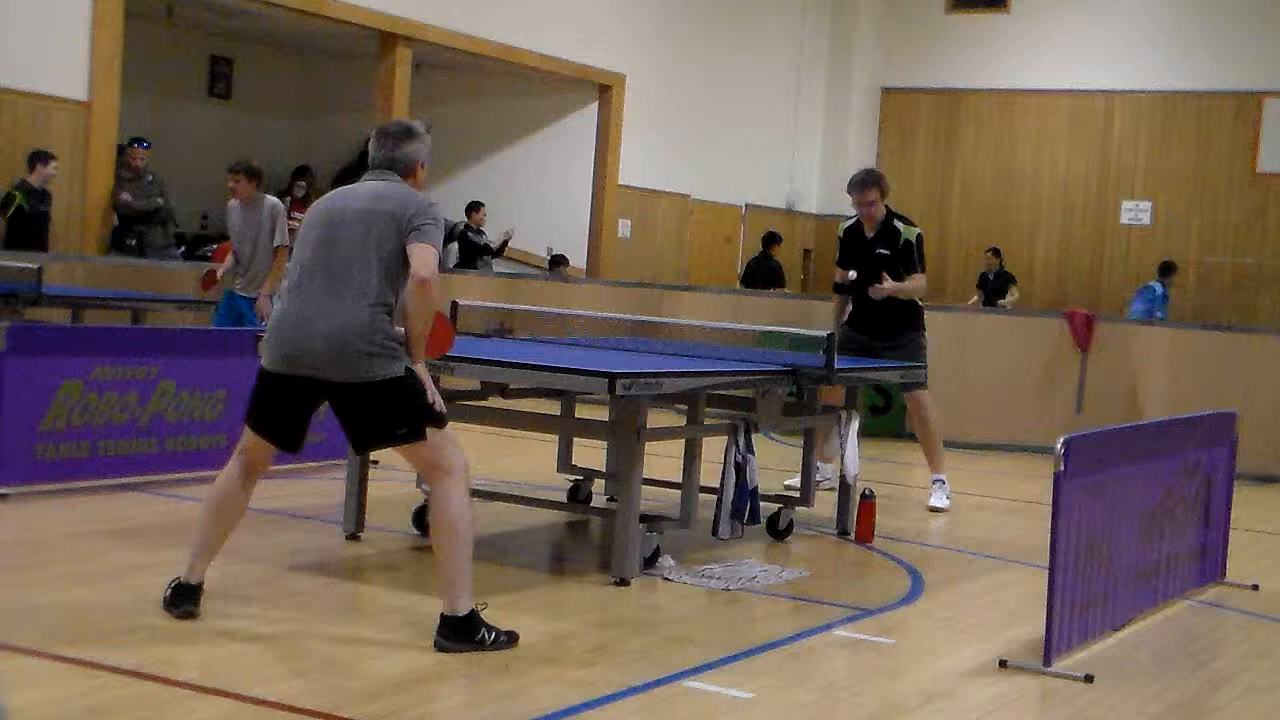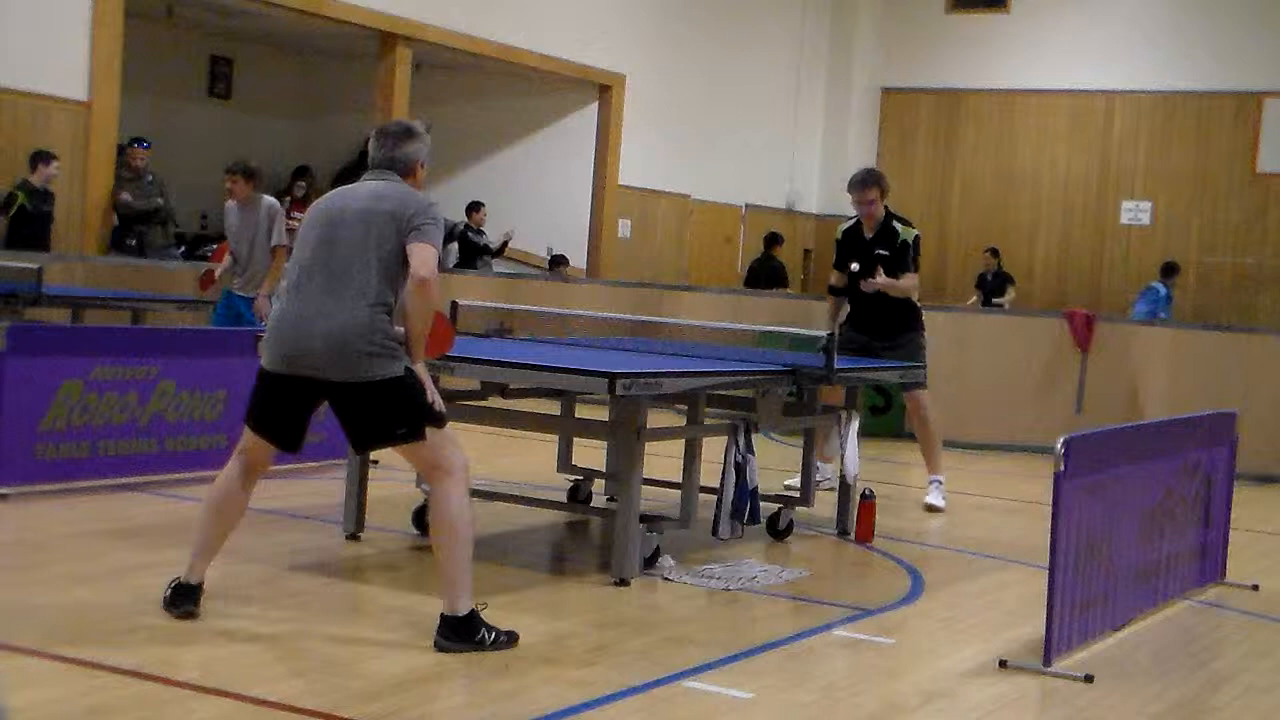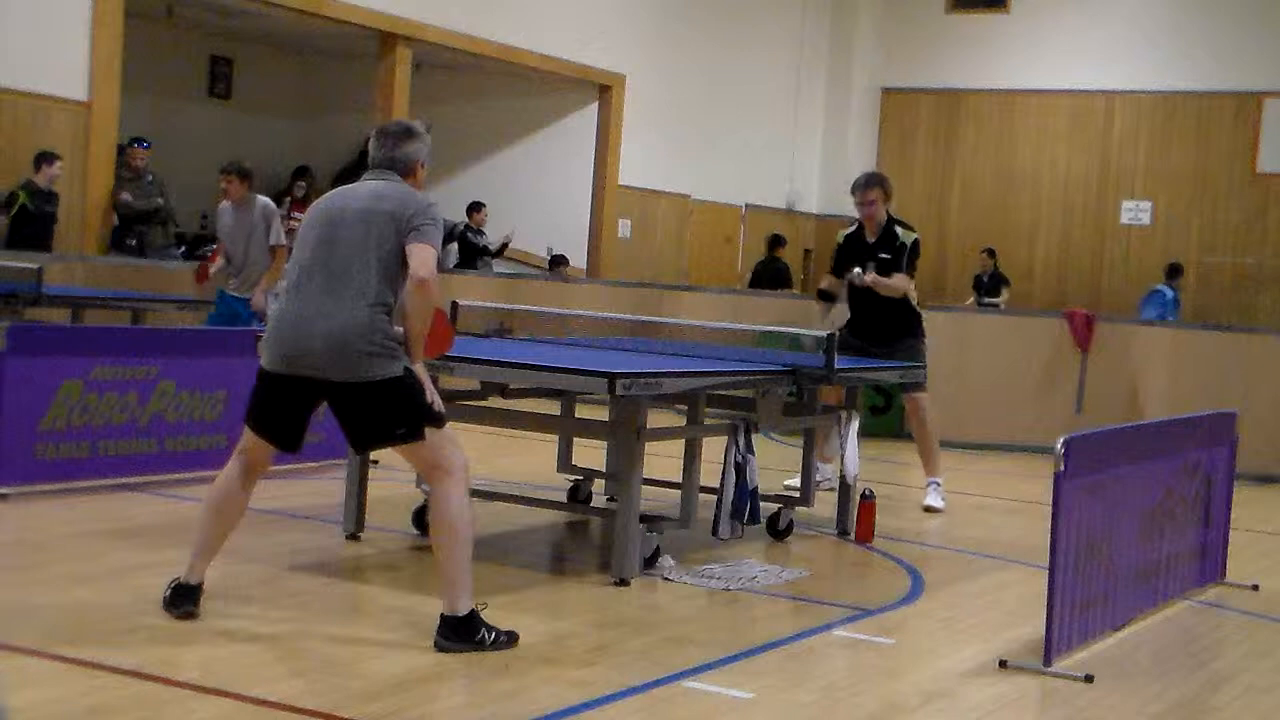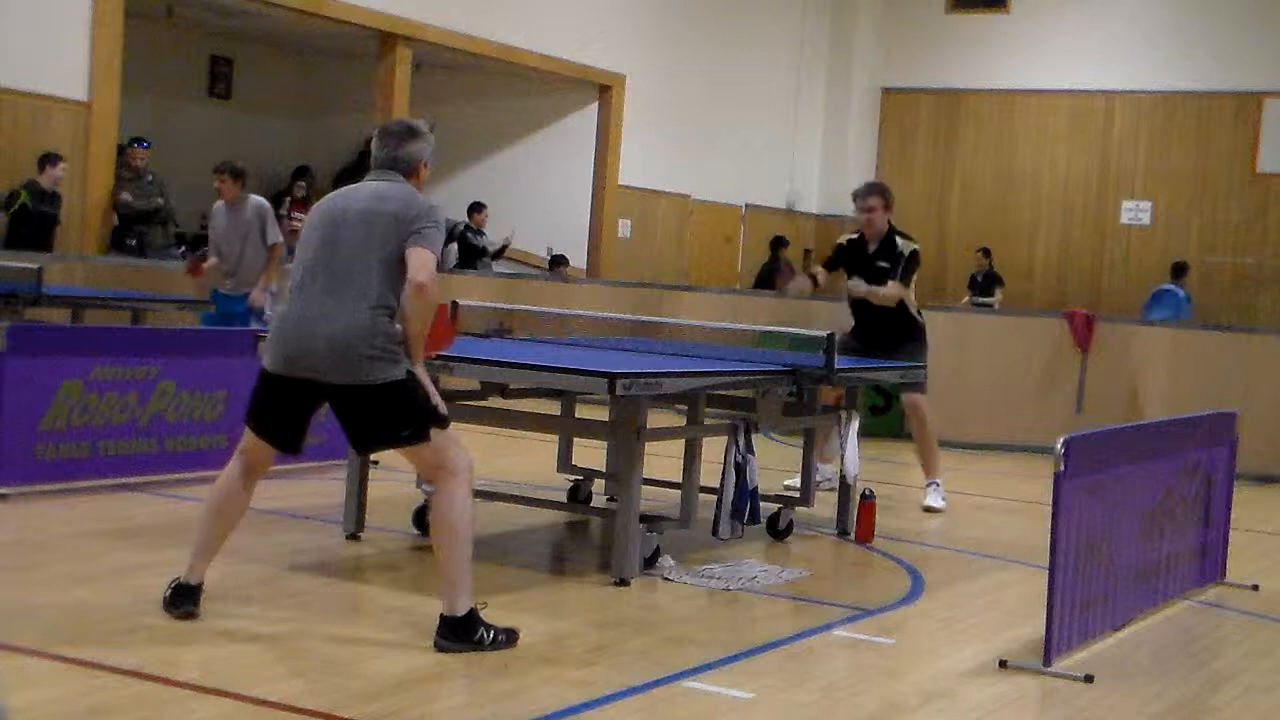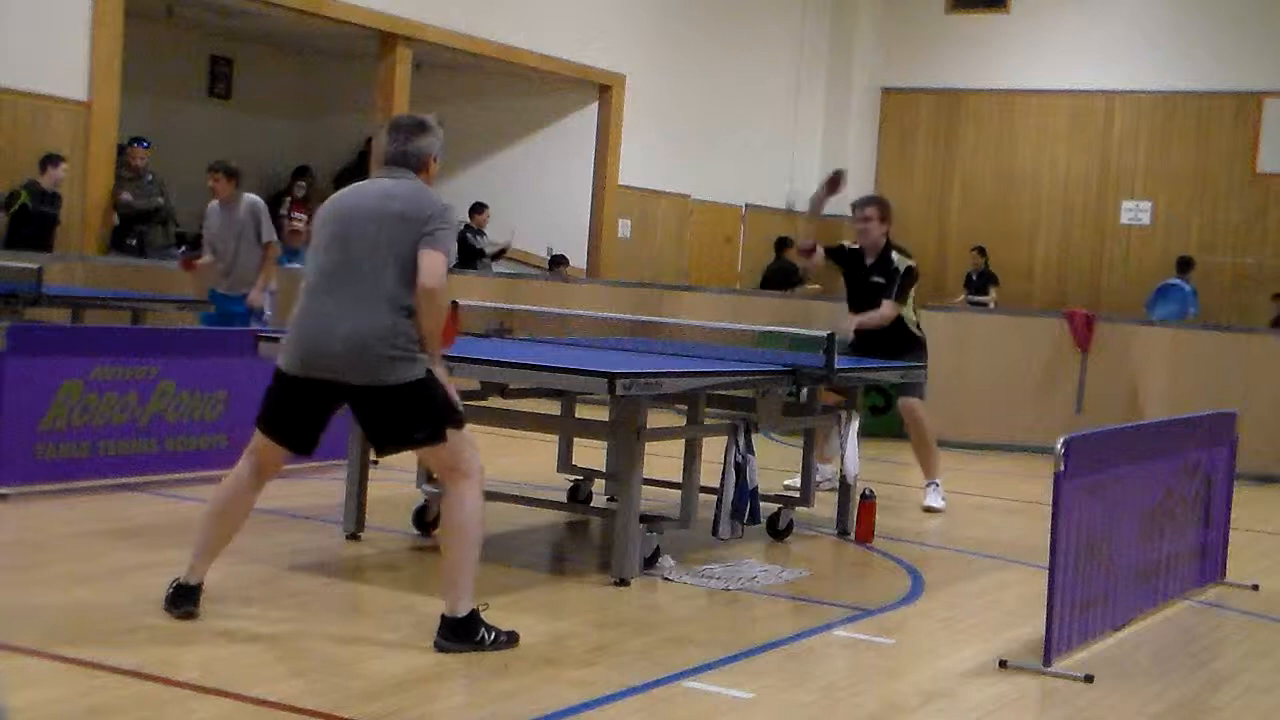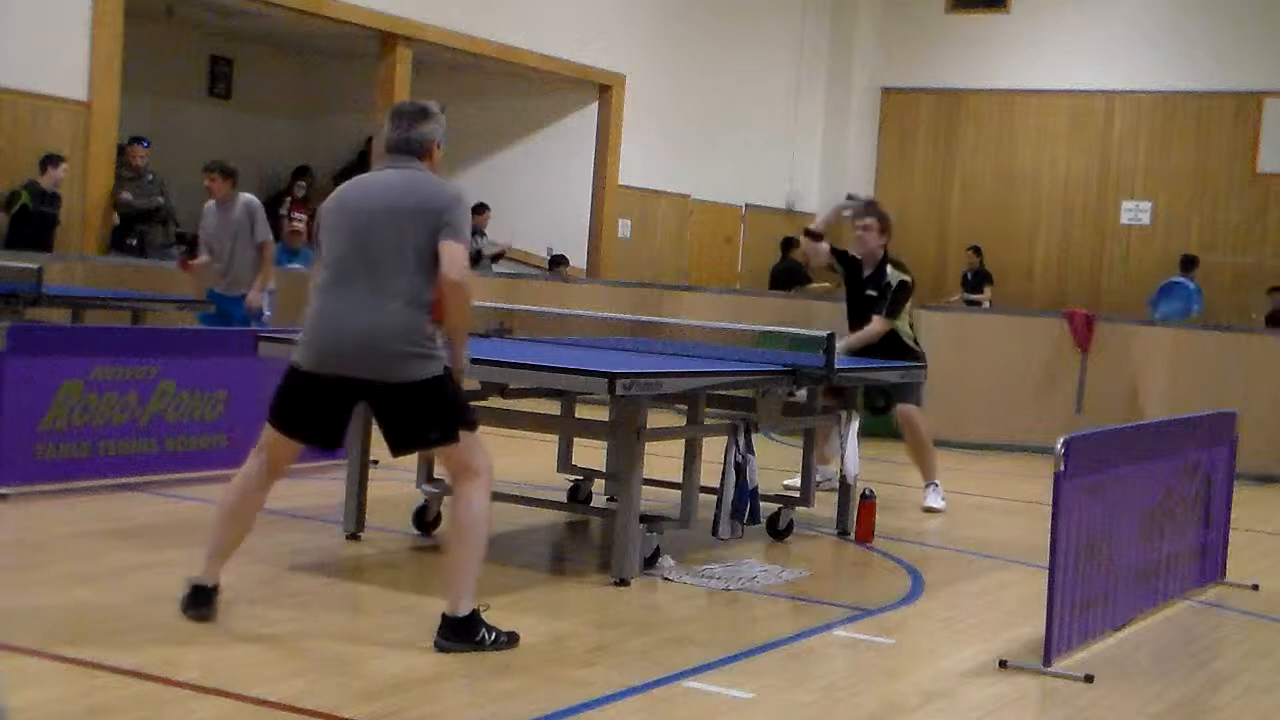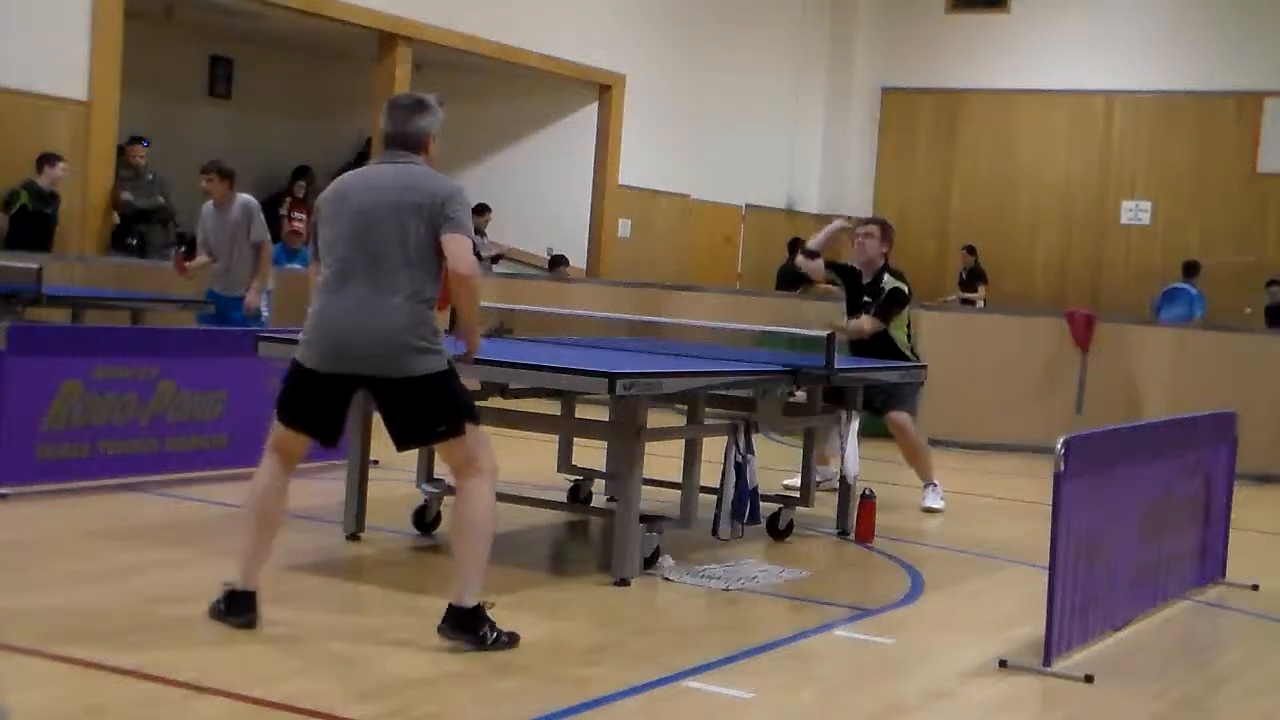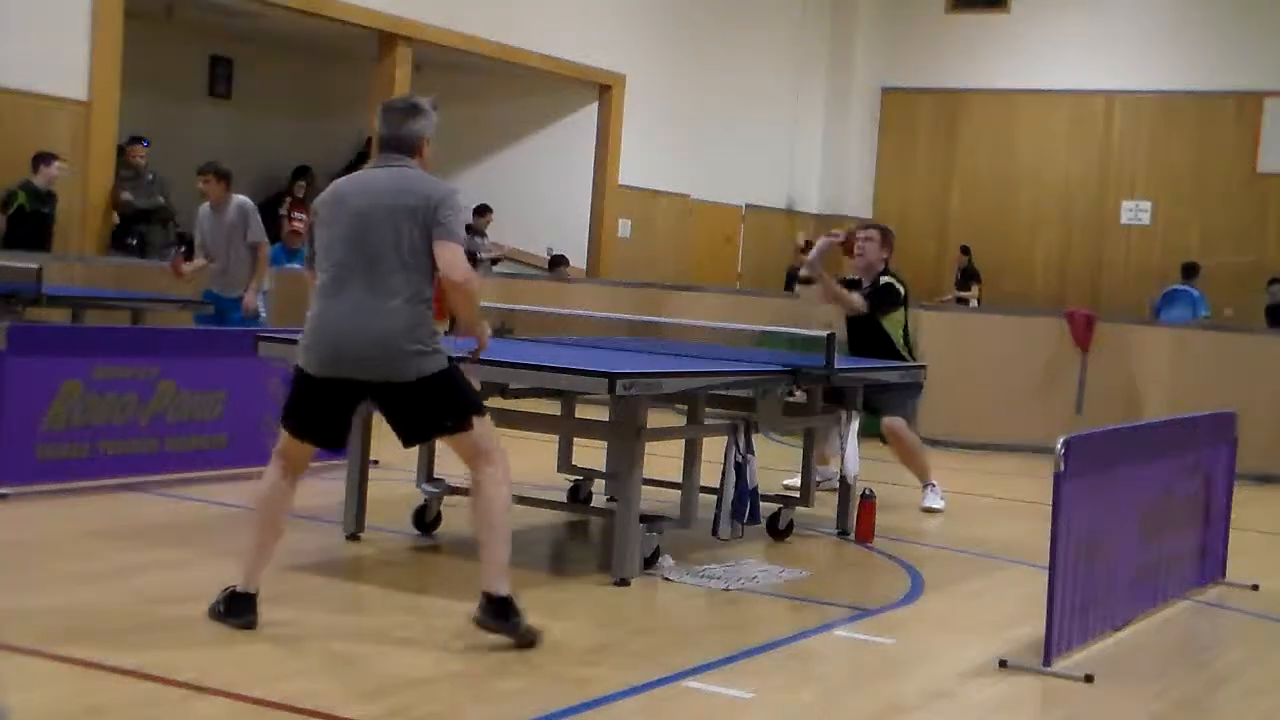
dt=0.1s
person 1, frame 1
left shoulder: (325, 202)
right shoulder: (418, 206)
right elbow: (422, 276)
right wrist: (416, 355)
left hip: (287, 345)
right hip: (364, 353)
left knee: (247, 461)
right knee: (449, 470)
left ankle: (187, 587)
right ankle: (459, 619)
person 1, frame 2
left shoulder: (325, 202)
right shoulder: (417, 206)
right elbow: (422, 276)
right wrist: (415, 355)
left hip: (287, 345)
right hip: (363, 352)
left knee: (247, 460)
right knee: (448, 469)
left ankle: (187, 587)
right ankle: (459, 619)
person 1, frame 3
left shoulder: (325, 202)
right shoulder: (418, 207)
right elbow: (420, 277)
right wrist: (415, 355)
left hip: (287, 345)
right hip: (363, 354)
left knee: (247, 461)
right knee: (449, 469)
left ankle: (188, 586)
right ankle: (460, 619)
person 1, frame 4
left shoulder: (328, 202)
right shoulder: (420, 209)
right elbow: (419, 281)
right wrist: (415, 358)
left hip: (289, 347)
right hip: (365, 356)
left knee: (247, 462)
right knee: (453, 470)
left ankle: (188, 586)
right ankle: (459, 619)
person 1, frame 5
left shoulder: (338, 203)
right shoulder: (433, 207)
right elbow: (432, 285)
right wrist: (433, 359)
left hip: (306, 351)
right hip: (386, 358)
left knee: (256, 464)
right knee: (465, 471)
left ankle: (189, 586)
right ankle: (460, 620)
person 1, frame 6
left shoulder: (340, 195)
right shoulder: (444, 197)
right elbow: (454, 277)
right wrist: (457, 348)
left hip: (323, 346)
right hip: (404, 354)
left knee: (265, 460)
right knee: (473, 472)
left ankle: (204, 587)
right ankle: (459, 620)
person 1, frame 7
left shoulder: (336, 190)
right shoulder: (442, 190)
right elbow: (461, 269)
right wrist: (471, 327)
left hip: (326, 343)
right hip: (407, 350)
left knee: (278, 456)
right knee: (477, 469)
left ankle: (242, 594)
right ankle: (464, 611)
person 1, frame 8
left shoulder: (330, 196)
right shoulder: (435, 193)
right elbow: (455, 274)
right wrist: (475, 324)
left hip: (326, 348)
right hip: (407, 352)
left knee: (285, 465)
right knee: (489, 459)
left ankle: (243, 596)
right ankle: (498, 599)
person 2, frame 1
left shoulder: (907, 233)
right shoulder: (848, 231)
left elbow: (919, 286)
left wrist: (892, 288)
right wrist: (837, 323)
left hip: (902, 332)
right hip: (858, 329)
left knee: (917, 400)
right knee: (829, 391)
left ankle: (939, 482)
right ankle: (824, 471)
person 2, frame 2
left shoulder: (905, 233)
right shoulder: (846, 232)
left elbow: (911, 286)
right elbow: (837, 284)
left wrist: (885, 283)
right wrist: (830, 326)
left hip: (901, 332)
right hip: (857, 330)
left knee: (916, 400)
right knee: (828, 392)
left ankle: (936, 481)
right ankle: (824, 471)
person 2, frame 3
left shoulder: (906, 238)
right shoulder: (848, 237)
left elbow: (901, 287)
right elbow: (832, 283)
left wrist: (876, 282)
left hip: (902, 336)
right hip: (857, 333)
left knee: (916, 401)
right knee: (825, 391)
left ankle: (934, 484)
right ankle: (823, 471)
person 2, frame 4
left shoulder: (906, 248)
right shoulder: (849, 245)
left elbow: (893, 294)
right elbow: (822, 275)
left wrist: (865, 291)
left hip: (903, 342)
right hip: (861, 339)
left knee: (914, 403)
right knee: (824, 392)
left ankle: (934, 484)
right ankle: (824, 471)
person 2, frame 5
left shoulder: (902, 265)
right shoulder: (851, 255)
left elbow: (888, 312)
right elbow: (808, 255)
left wrist: (855, 322)
right wrist: (817, 204)
left hip: (904, 352)
right hip: (863, 349)
left knee: (911, 407)
left ankle: (933, 485)
right ankle: (825, 472)
person 2, frame 6
left shoulder: (897, 279)
right shoulder: (851, 263)
left elbow: (878, 328)
right elbow: (811, 244)
left wrist: (844, 344)
right wrist: (837, 209)
left hip: (901, 362)
right hip: (861, 359)
left knee: (907, 414)
left ankle: (933, 486)
right ankle: (825, 472)
person 2, frame 7
left shoulder: (894, 286)
right shoulder: (851, 274)
left elbow: (868, 327)
right elbow: (805, 260)
left wrist: (836, 327)
right wrist: (834, 228)
left knee: (899, 421)
left ankle: (931, 486)
right ankle: (824, 473)
person 2, frame 8
left shoulder: (891, 287)
right shoulder: (851, 283)
left elbow: (852, 305)
left wrist: (822, 278)
right wrist: (823, 244)
left knee: (893, 425)
left ankle: (930, 487)
right ankle: (824, 473)
